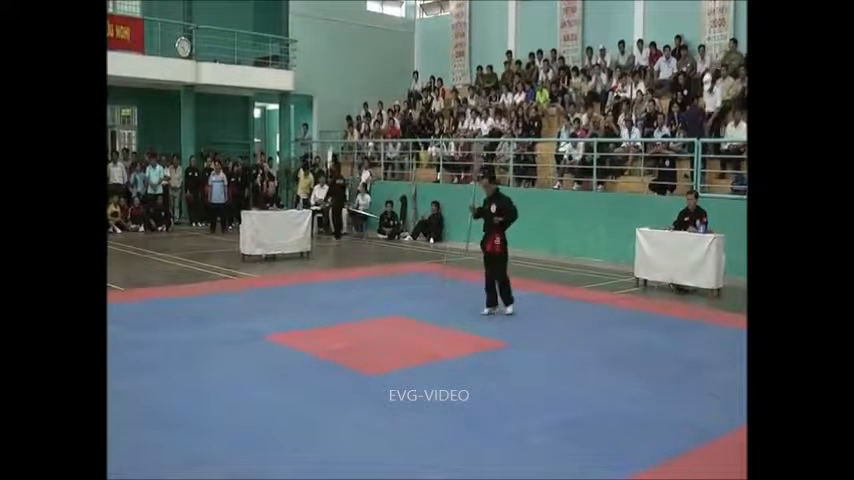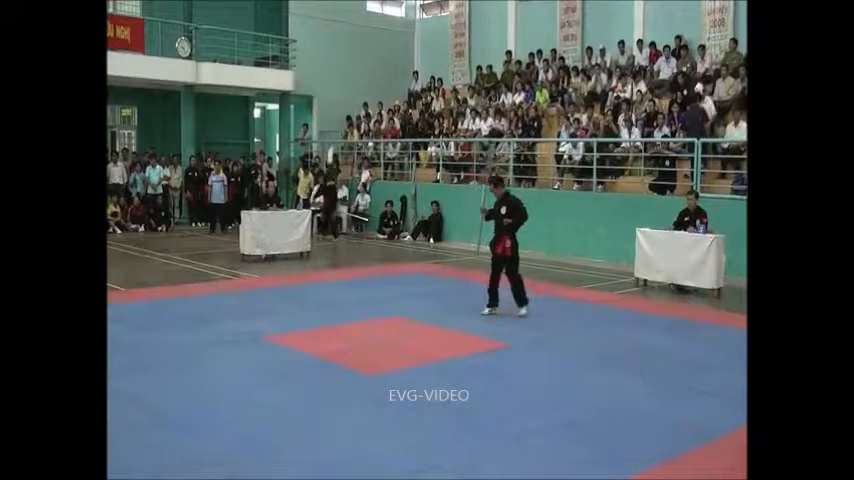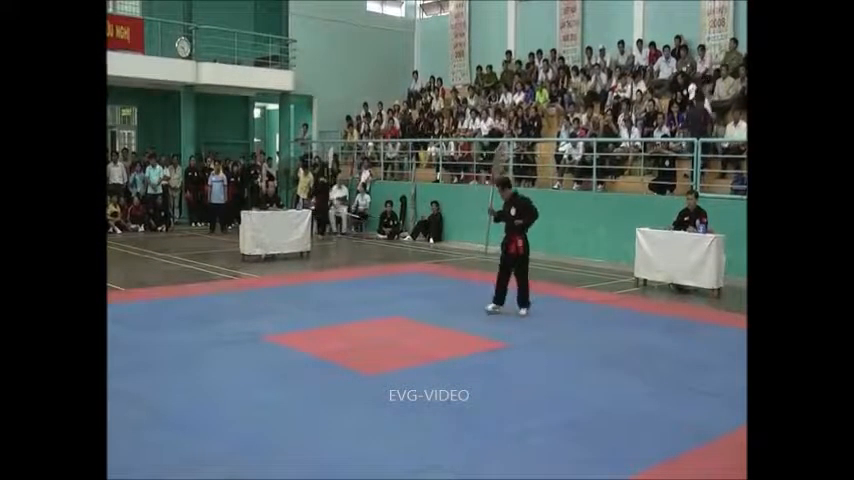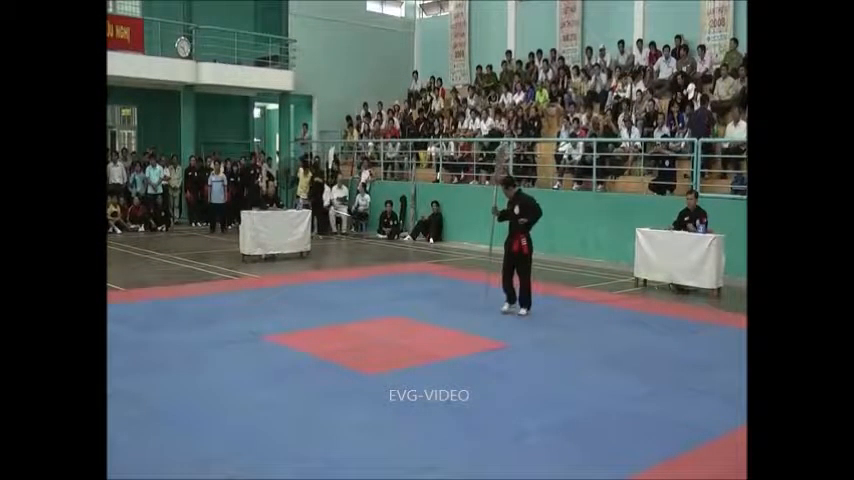
dt=0.2s
person 1, frame 1
left shoulder: (503, 200)
right shoulder: (487, 200)
left elbow: (513, 214)
left wrist: (502, 220)
right wrist: (476, 211)
left hip: (498, 239)
right hip: (487, 239)
left knee: (500, 273)
right knee: (489, 274)
left ankle: (509, 303)
right ankle: (491, 305)
person 1, frame 2
left shoulder: (514, 201)
right shoulder: (498, 202)
left elbow: (524, 216)
left wrist: (512, 222)
right wrist: (487, 213)
left hip: (508, 241)
right hip: (497, 240)
left knee: (513, 274)
right knee: (494, 274)
left ankle: (522, 305)
right ankle: (491, 305)
person 1, frame 3
left shoulder: (523, 201)
right shoulder: (507, 203)
left elbow: (534, 214)
left wrist: (523, 223)
right wrist: (495, 214)
left hip: (519, 241)
right hip: (508, 240)
left knee: (521, 275)
right knee: (503, 272)
left ankle: (523, 306)
right ankle: (497, 303)
person 1, frame 4
left shoulder: (526, 200)
right shoulder: (511, 201)
left elbow: (538, 213)
left wrist: (527, 221)
right wrist: (499, 214)
left hip: (523, 240)
right hip: (511, 239)
left knee: (524, 274)
right knee: (507, 271)
left ankle: (525, 306)
right ankle: (510, 301)
